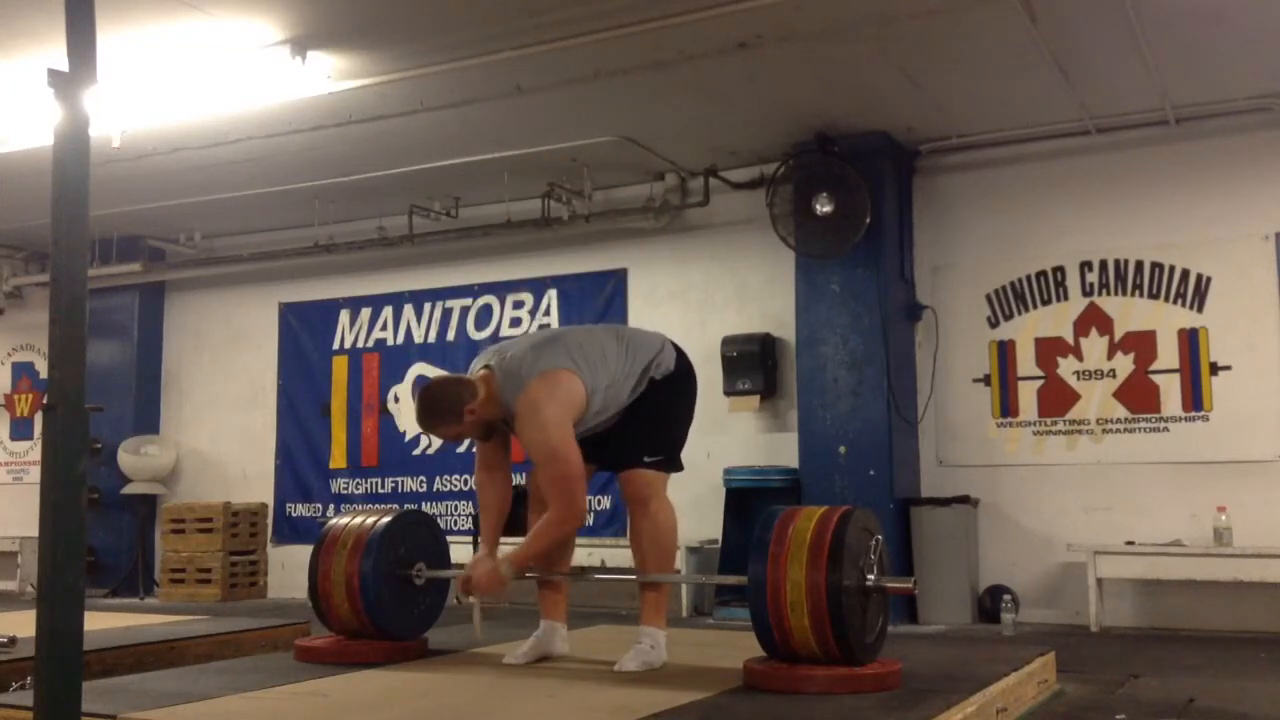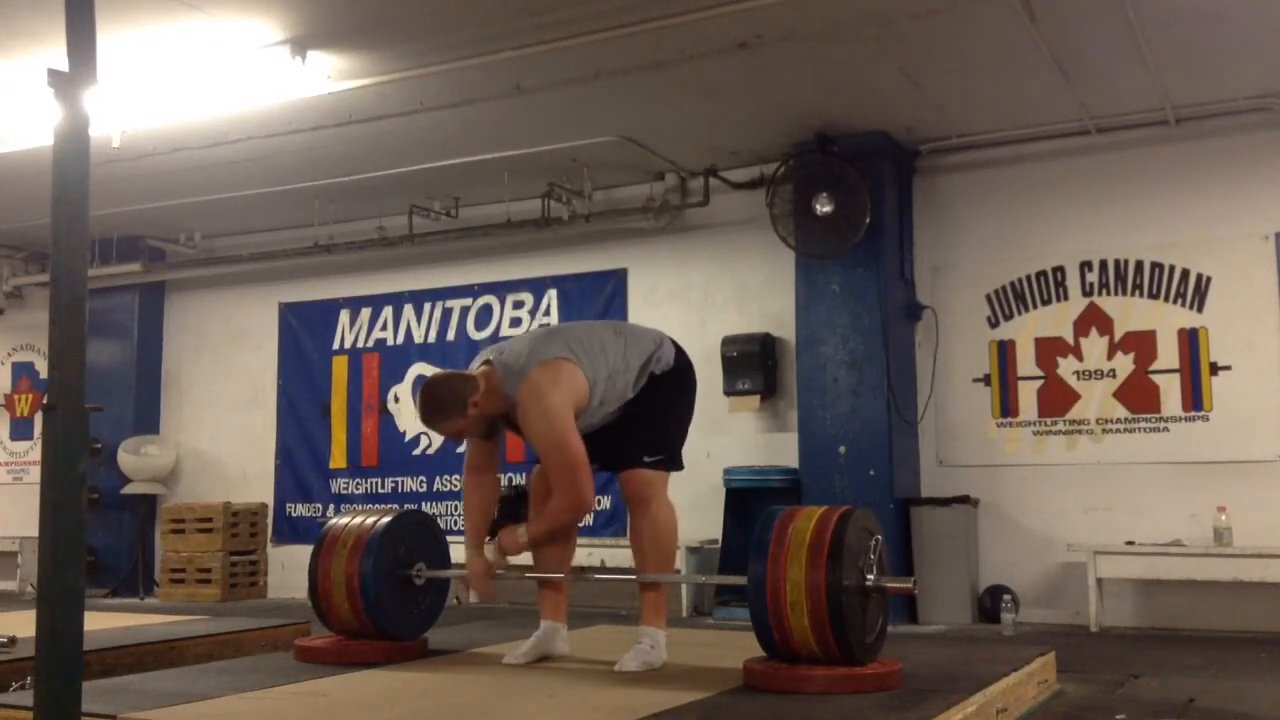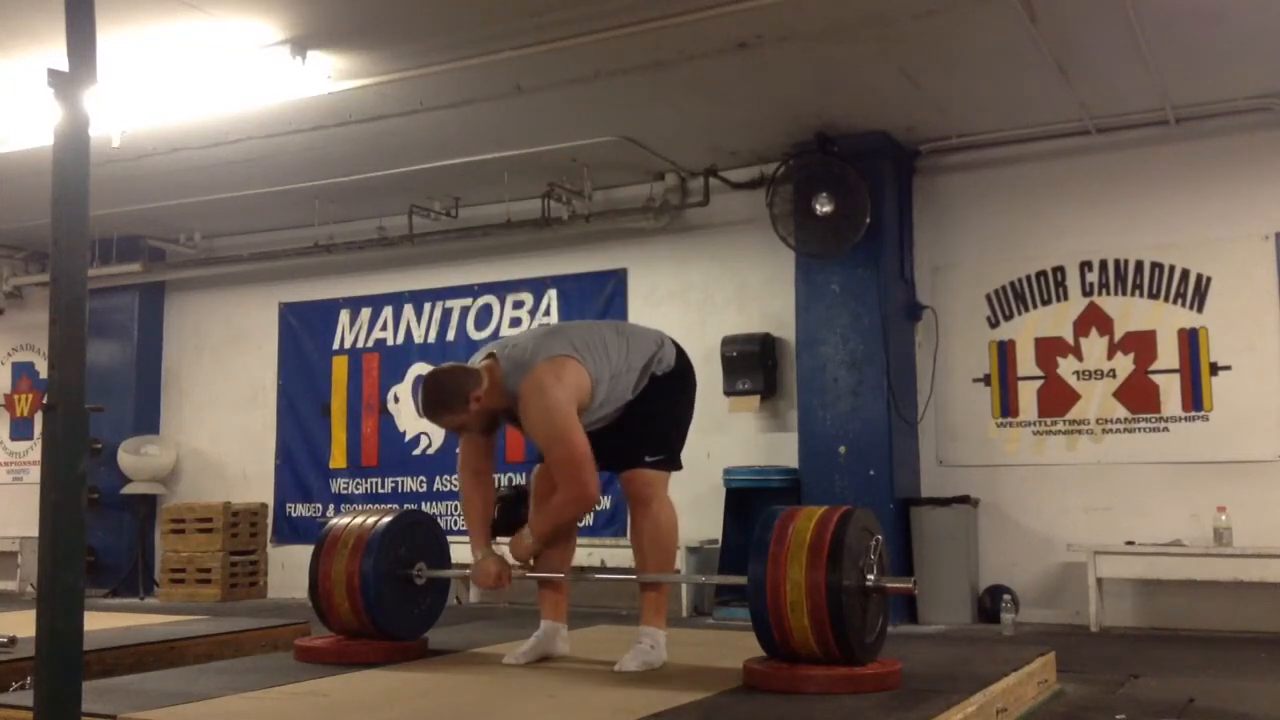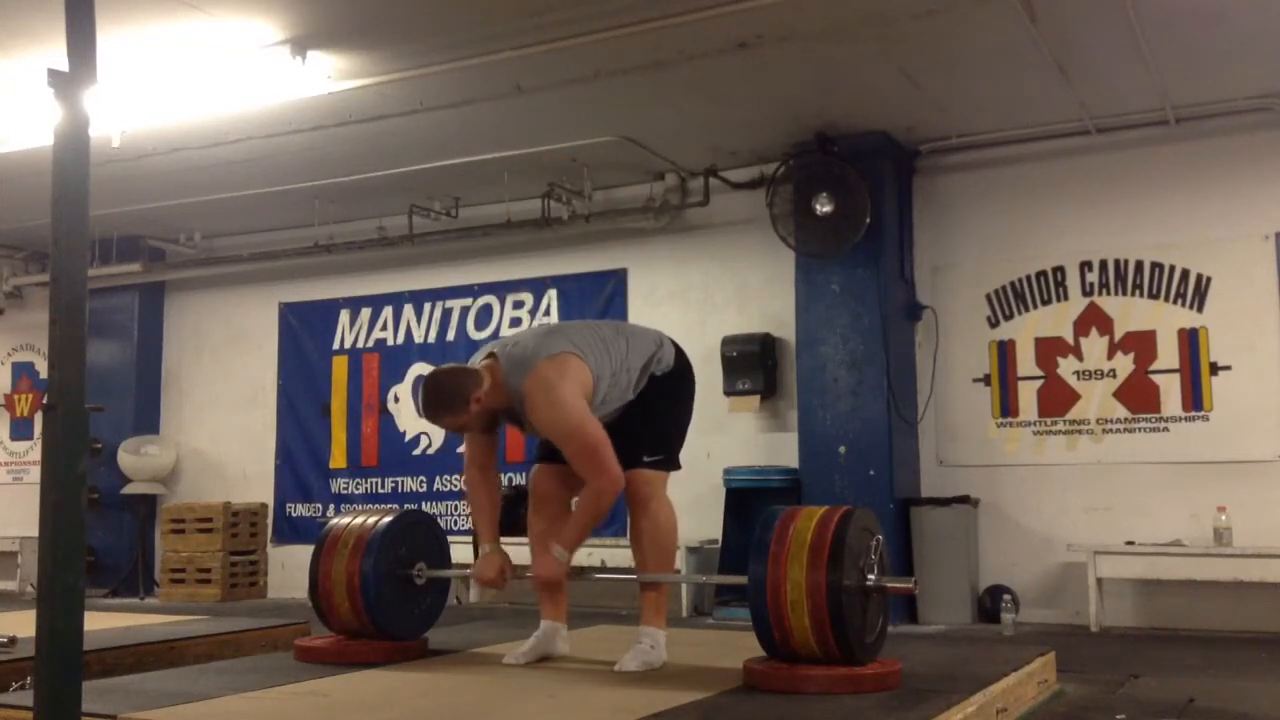
dt=0.2s
person 1, frame 1
left shoulder: (537, 409)
right shoulder: (479, 384)
left elbow: (570, 511)
right elbow: (491, 472)
left wrist: (505, 567)
right wrist: (486, 551)
left hip: (659, 377)
right hip: (606, 388)
left knee: (641, 488)
right knee: (544, 490)
left ankle: (652, 635)
right ankle: (552, 630)
person 1, frame 2
left shoulder: (538, 400)
right shoulder: (477, 384)
left elbow: (578, 499)
right elbow: (478, 474)
left wrist: (522, 535)
right wrist: (474, 554)
left hip: (658, 375)
right hip: (607, 390)
left knee: (642, 487)
right knee: (544, 488)
left ankle: (653, 636)
right ankle: (552, 630)
person 1, frame 3
left shoulder: (542, 397)
right shoulder: (476, 381)
left elbow: (583, 492)
right elbow: (474, 473)
left wrist: (530, 537)
right wrist: (482, 553)
left hip: (658, 376)
right hip: (606, 391)
left knee: (643, 487)
right knee: (543, 488)
left ankle: (653, 635)
right ankle: (552, 630)
person 1, frame 4
left shoulder: (547, 394)
right shoulder: (476, 381)
left elbow: (609, 481)
right elbow: (479, 469)
left wrist: (559, 552)
right wrist: (488, 548)
left hip: (656, 376)
right hip: (605, 387)
left knee: (642, 488)
right knee: (544, 488)
left ankle: (652, 635)
right ankle: (552, 630)
